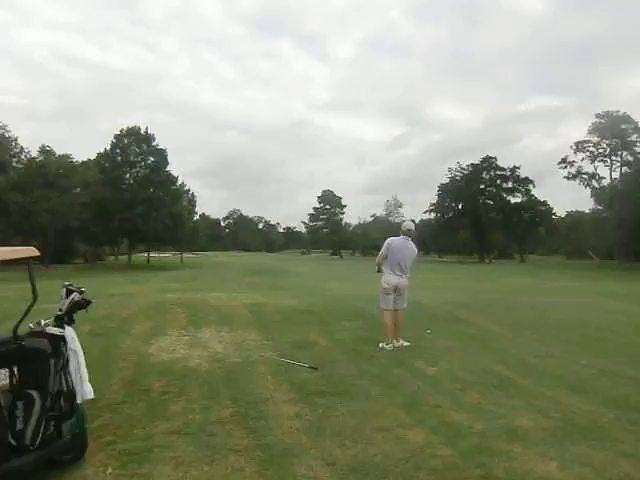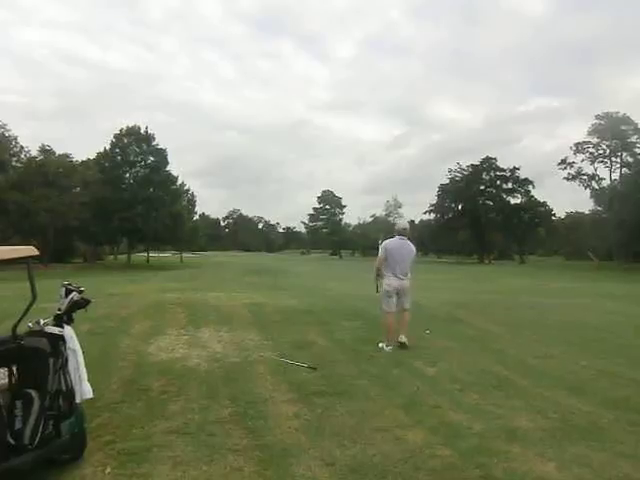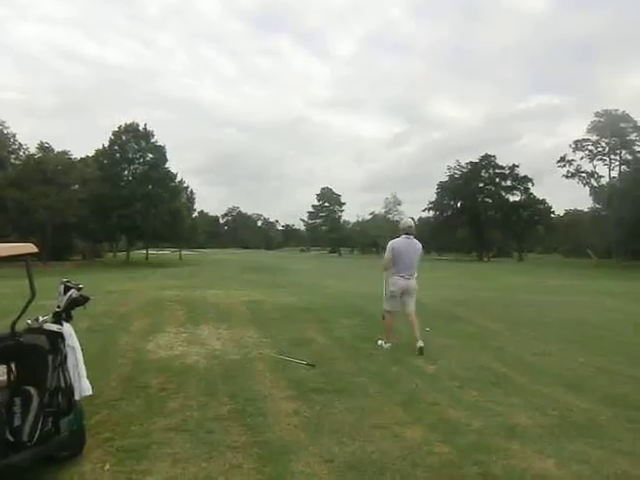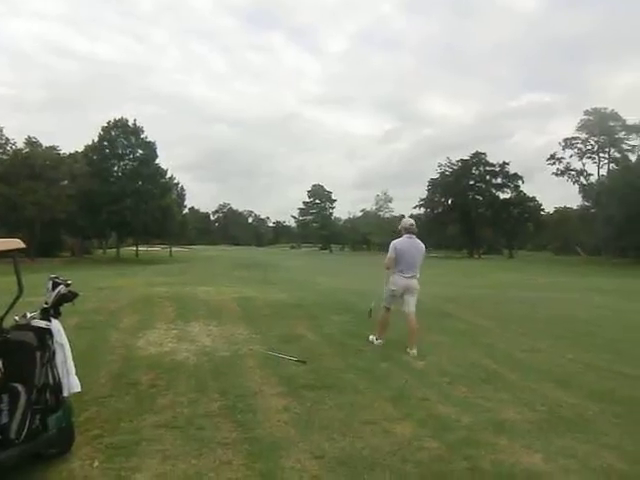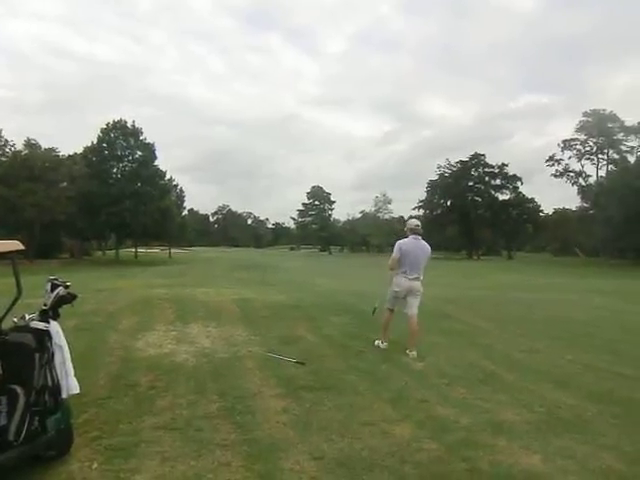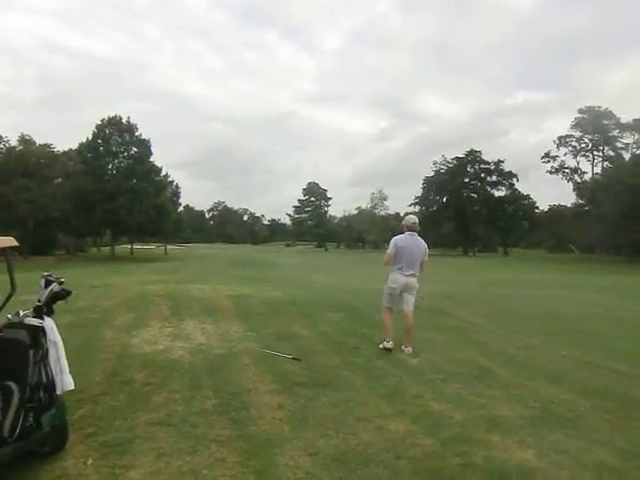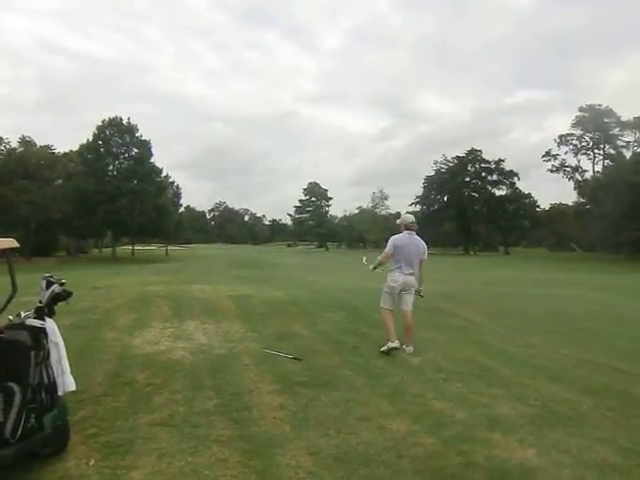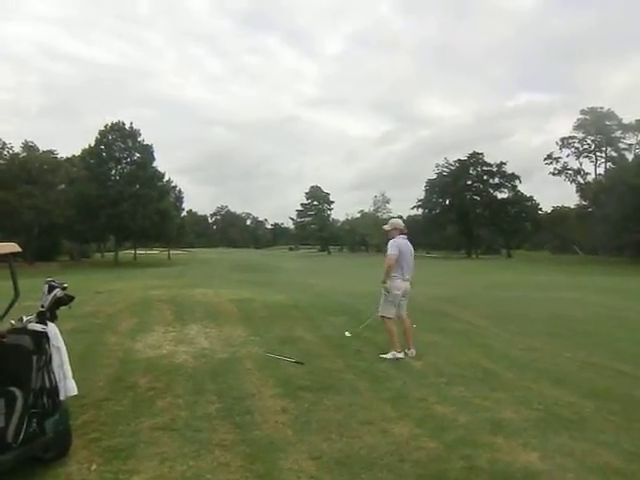
dt=0.3s
person 1, frame 1
left shoulder: (390, 241)
right shoulder: (414, 249)
left elbow: (379, 261)
left wrist: (379, 267)
left hip: (388, 278)
right hip: (403, 281)
left knee: (387, 310)
right knee: (398, 311)
left ankle: (388, 342)
right ankle: (397, 340)
person 1, frame 2
left shoulder: (387, 243)
right shoulder: (412, 247)
left elbow: (378, 265)
left wrist: (377, 274)
left hip: (390, 281)
right hip: (405, 282)
left knee: (390, 313)
right knee: (405, 310)
left ankle: (388, 344)
right ankle: (403, 336)
person 1, frame 3
left shoulder: (393, 244)
right shoulder: (418, 246)
left elbow: (386, 266)
left wrist: (387, 267)
left hip: (395, 281)
right hip: (411, 282)
left knee: (389, 312)
right knee: (412, 313)
left ankle: (387, 341)
right ankle: (419, 341)
person 1, frame 4
left shoulder: (396, 243)
right shoulder: (421, 246)
left elbow: (388, 265)
left wrist: (392, 262)
left hip: (396, 280)
right hip: (413, 282)
left knee: (386, 309)
right knee: (411, 314)
left ankle: (378, 338)
right ankle: (412, 347)
person 1, frame 5
left shoulder: (401, 244)
right shoulder: (427, 247)
left elbow: (391, 266)
left hip: (400, 281)
right hip: (416, 284)
left knee: (389, 310)
right knee: (413, 316)
left ankle: (383, 341)
right ankle: (412, 349)
person 1, frame 6
left shoulder: (397, 240)
right shoulder: (423, 244)
left elbow: (386, 262)
right elbow: (421, 268)
left wrist: (388, 255)
left hip: (396, 278)
right hip: (412, 280)
left knee: (386, 308)
right knee: (408, 312)
left ankle: (388, 340)
right ankle: (408, 346)
person 1, frame 7
left shoulder: (395, 239)
right shoulder: (421, 243)
left elbow: (383, 259)
right elbow: (421, 268)
left wrist: (374, 266)
right wrist: (420, 286)
left hip: (395, 277)
right hip: (411, 279)
left knee: (386, 309)
right knee: (407, 312)
left ankle: (393, 341)
right ankle: (409, 345)
person 1, frame 8
left shoulder: (394, 243)
right shoulder: (409, 245)
left elbow: (389, 263)
left wrist: (384, 281)
left hip: (394, 283)
right hip: (405, 284)
left knee: (387, 317)
right knee: (403, 316)
left ankle: (397, 351)
right ankle: (410, 348)
